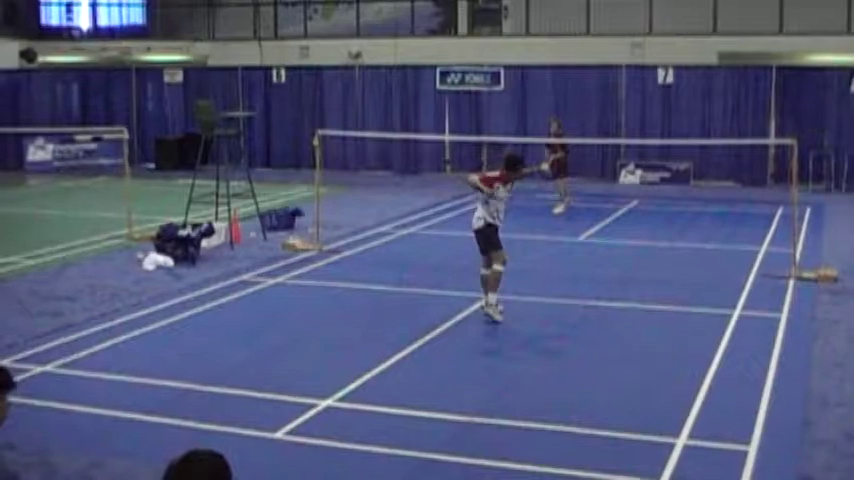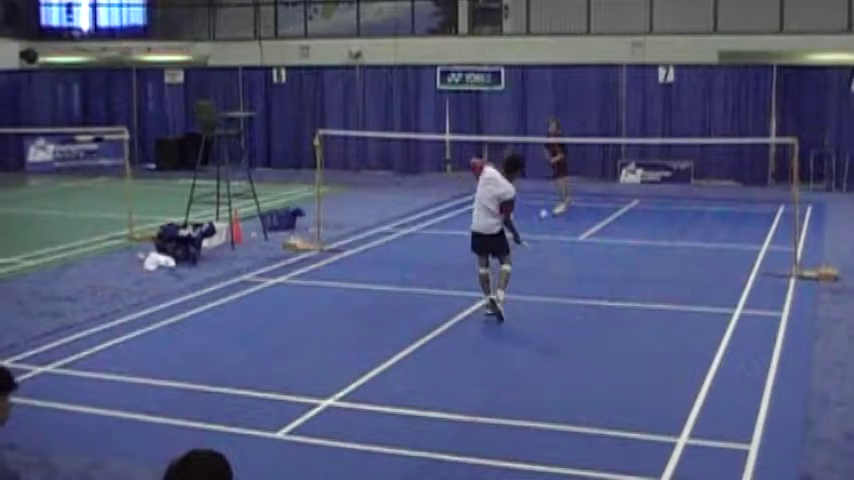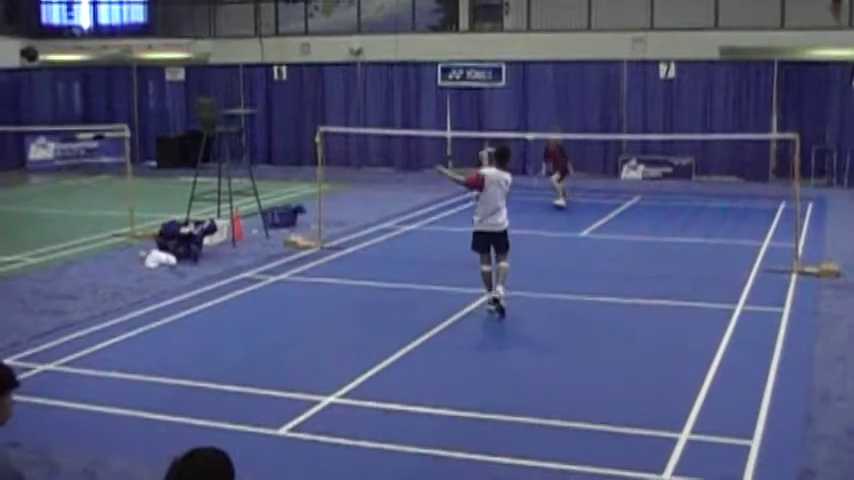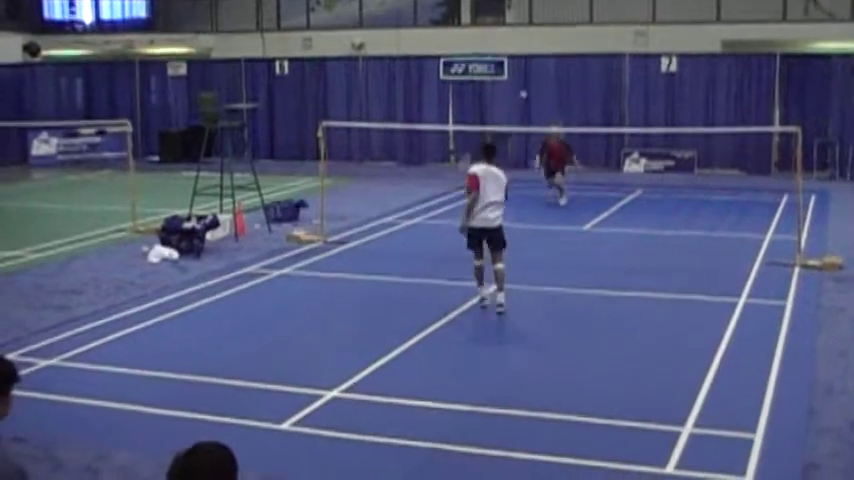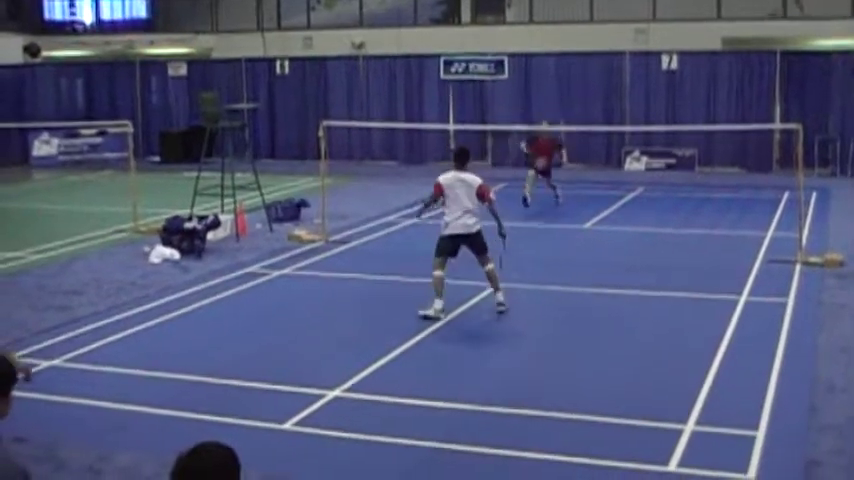
dt=0.3s
person 1, frame 1
left shoulder: (509, 179)
right shoulder: (493, 178)
left elbow: (522, 174)
right elbow: (472, 179)
left wrist: (536, 169)
right wrist: (485, 190)
left hip: (490, 224)
right hip: (484, 224)
left knee: (487, 262)
right knee: (500, 259)
left ankle: (488, 302)
right ankle: (491, 303)
person 1, frame 2
left shoulder: (487, 171)
right shoulder: (509, 191)
left elbow: (475, 162)
right elbow: (505, 218)
left wrist: (485, 162)
right wrist: (516, 235)
left hip: (477, 227)
right hip: (493, 228)
left knee: (483, 264)
right knee: (506, 262)
left ankle: (489, 300)
right ankle: (498, 296)
person 1, frame 3
left shoulder: (484, 174)
right shoulder: (507, 178)
left elbow: (466, 183)
left wrist: (444, 171)
left hip: (481, 226)
right hip: (499, 226)
left knee: (485, 261)
right knee: (502, 259)
left ankle: (491, 297)
right ankle: (499, 291)
person 1, frame 4
left shoulder: (474, 172)
right shoulder: (501, 175)
left elbow: (472, 197)
left wrist: (464, 221)
left hip: (475, 222)
right hip: (495, 222)
left knee: (477, 258)
right knee: (498, 260)
left ankle: (483, 292)
right ankle: (500, 299)
person 1, frame 5
left shoulder: (443, 180)
right shoulder: (476, 181)
left elbow: (432, 201)
right elbow: (490, 204)
left wrist: (421, 209)
right wrist: (500, 226)
left hip: (451, 229)
right hip: (472, 228)
left knee: (438, 265)
right knee: (486, 262)
left ankle: (437, 307)
right ankle: (500, 299)
